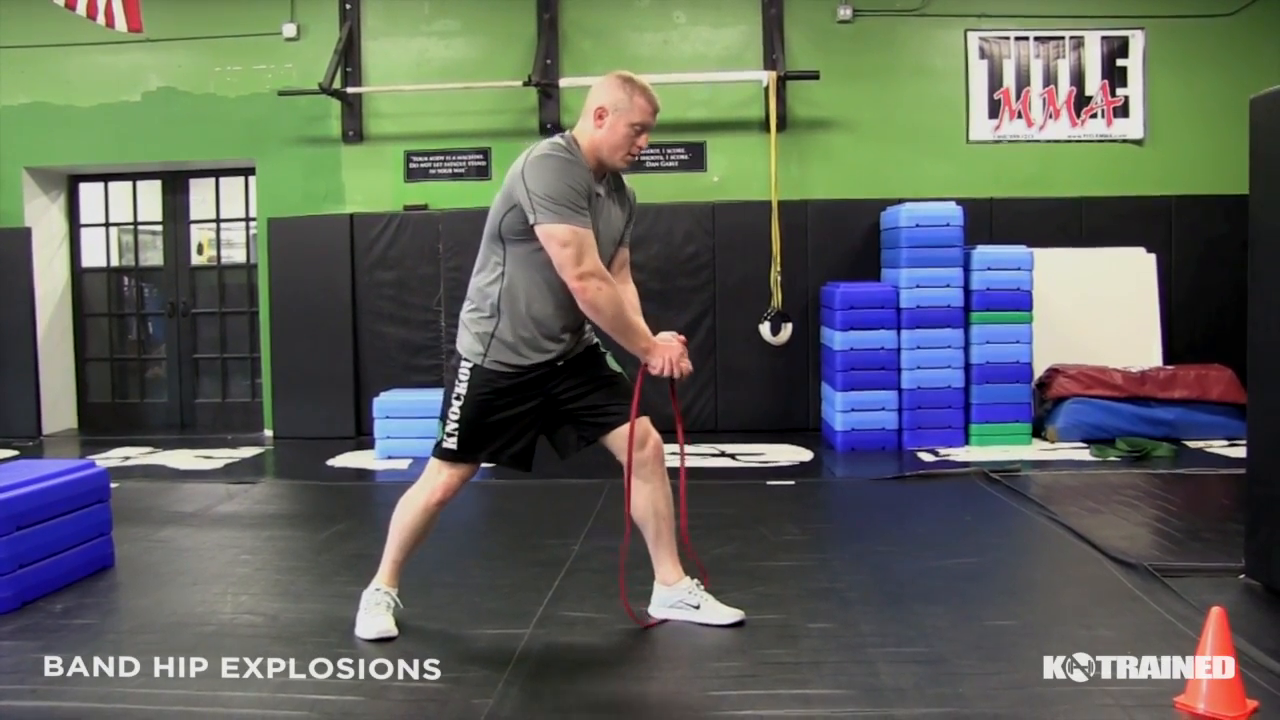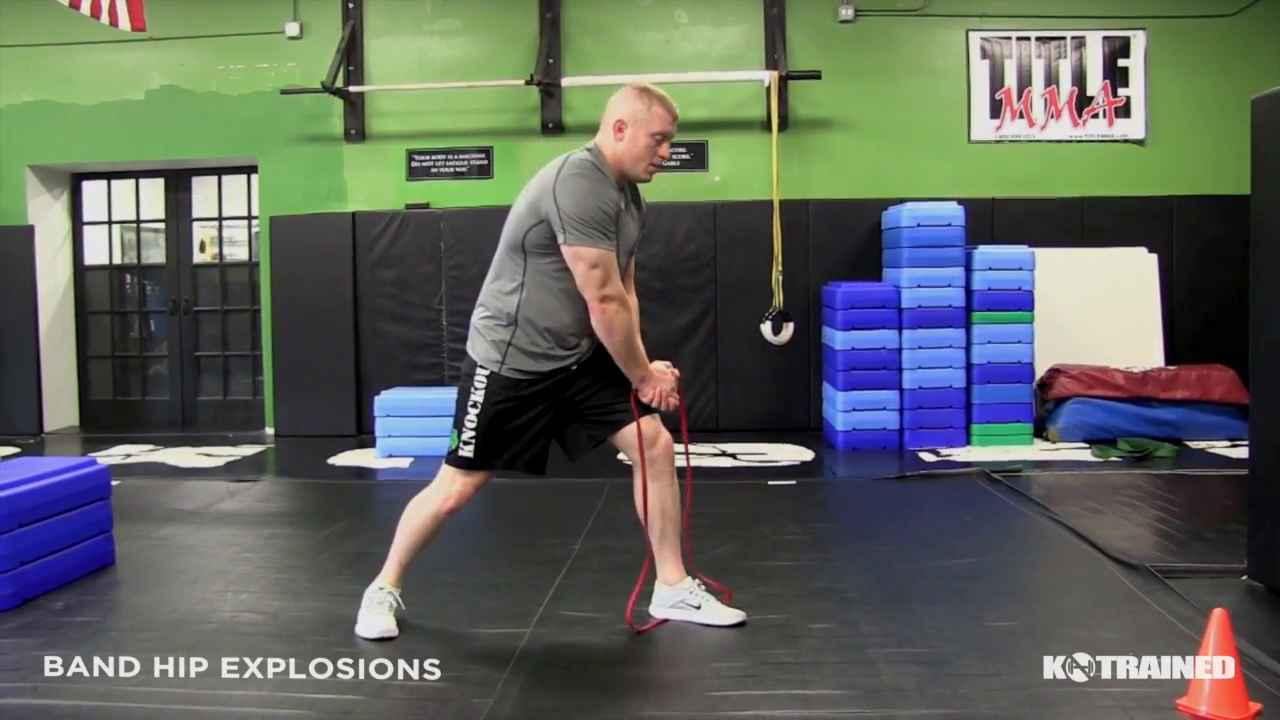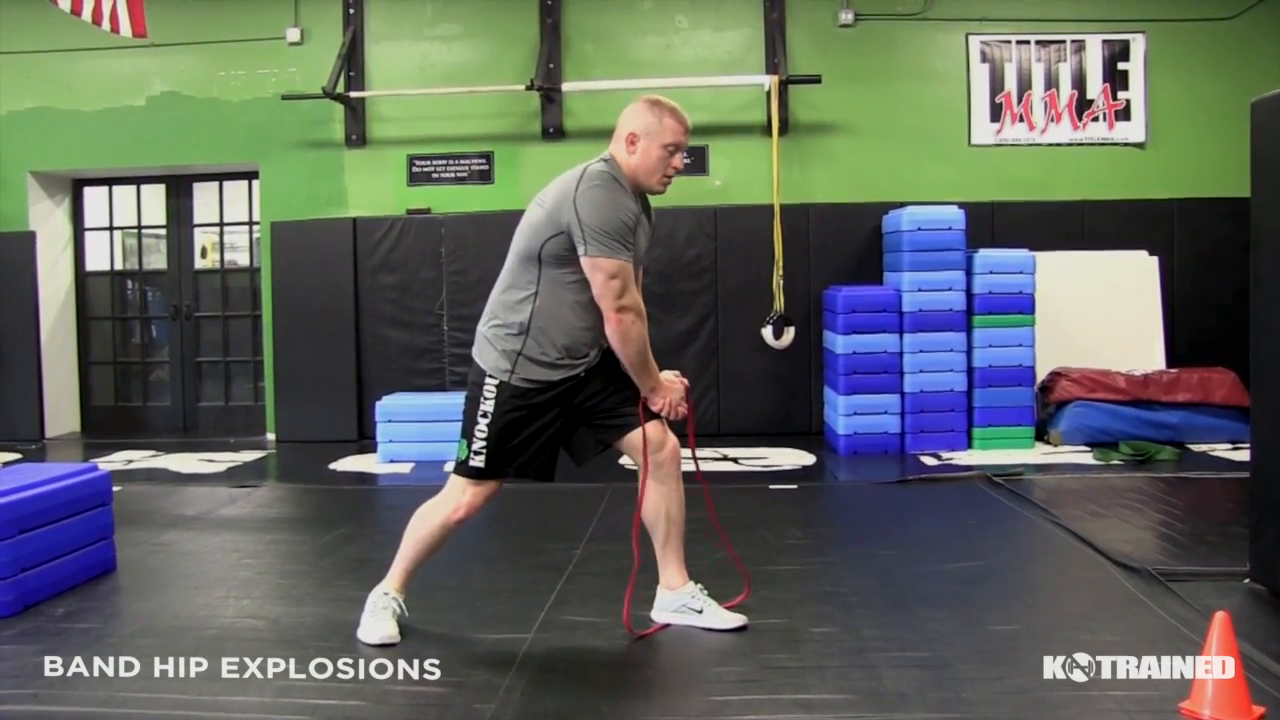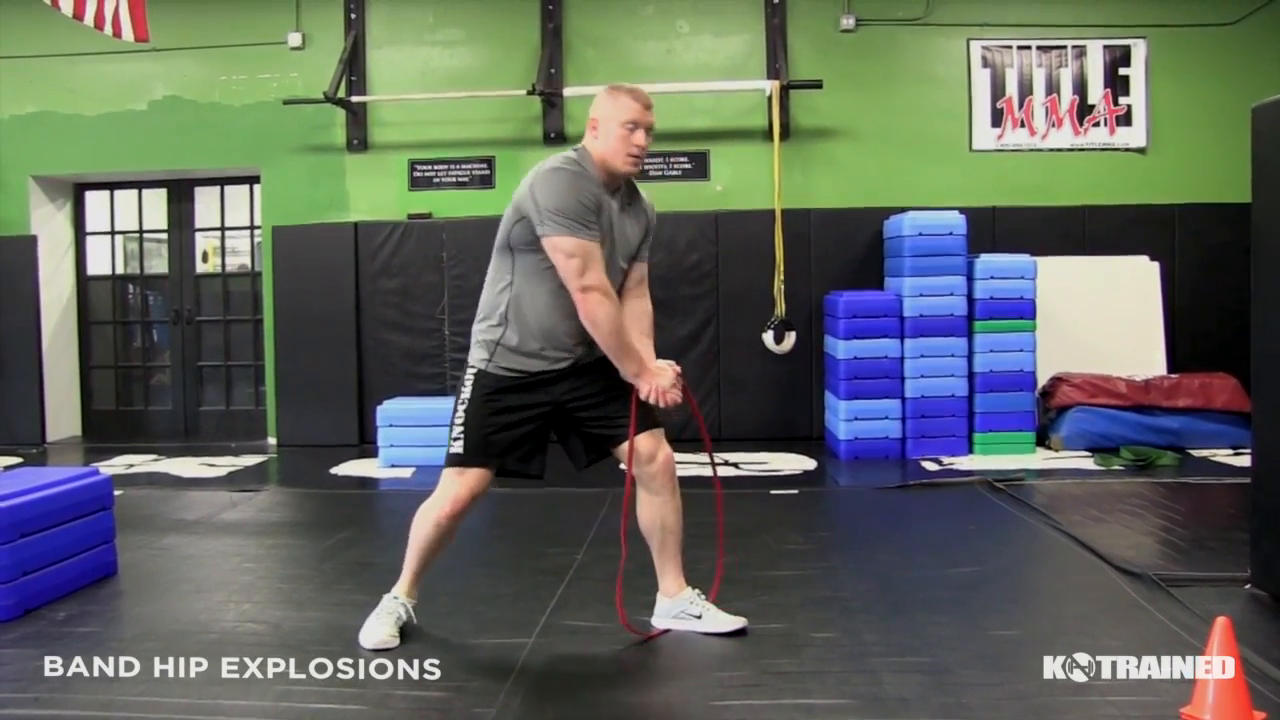
dt=0.5s
person 1, frame 1
left shoulder: (619, 193)
right shoulder: (550, 168)
left elbow: (618, 280)
right elbow: (584, 281)
left wrist: (647, 342)
right wrist: (648, 347)
left hip: (569, 351)
right hip: (499, 354)
left knee: (645, 445)
right knee: (443, 481)
left ankle: (672, 589)
right ankle: (382, 591)
person 1, frame 2
left shoulder: (628, 196)
right shoulder: (579, 183)
left elbow: (624, 294)
right elbow: (604, 303)
left wrist: (642, 369)
right wrist: (644, 376)
left hip: (578, 355)
right hip: (511, 358)
left knee: (655, 445)
right knee: (456, 489)
left ankle: (673, 589)
right ankle: (384, 590)
person 1, frame 3
left shoulder: (631, 203)
right shoulder: (598, 195)
left elbow: (629, 307)
right elbow: (620, 314)
left wrist: (651, 379)
right wrist: (654, 385)
left hip: (585, 362)
right hip: (517, 367)
left knee: (662, 450)
right knee: (466, 499)
left ankle: (676, 594)
right ankle: (388, 594)
person 1, frame 4
left shoulder: (638, 208)
right shoulder: (560, 181)
left elbow: (634, 297)
right elbow: (590, 294)
left wrist: (647, 365)
right wrist: (640, 373)
left hip: (583, 363)
right hip: (508, 364)
left knee: (656, 460)
right knee: (458, 492)
left ankle: (674, 600)
right ankle: (400, 598)
